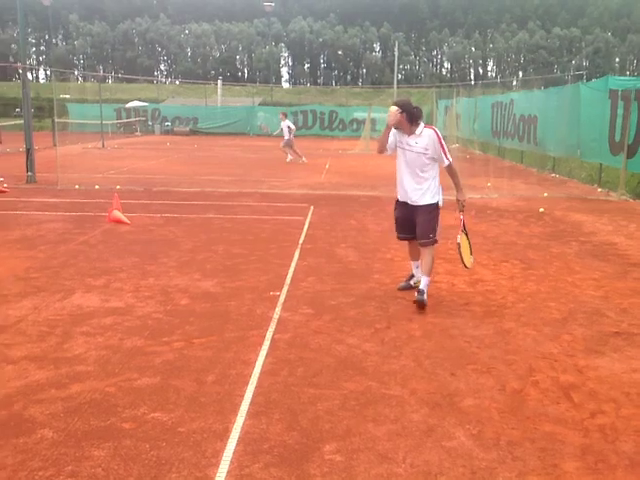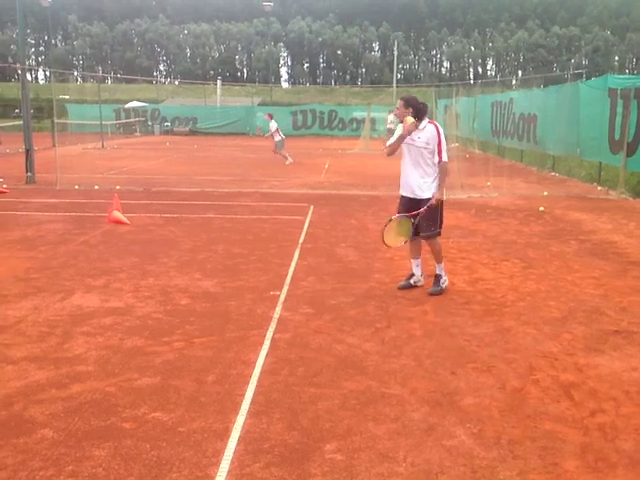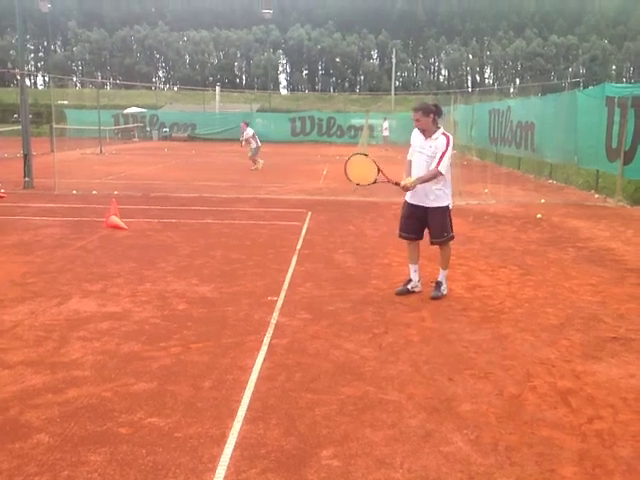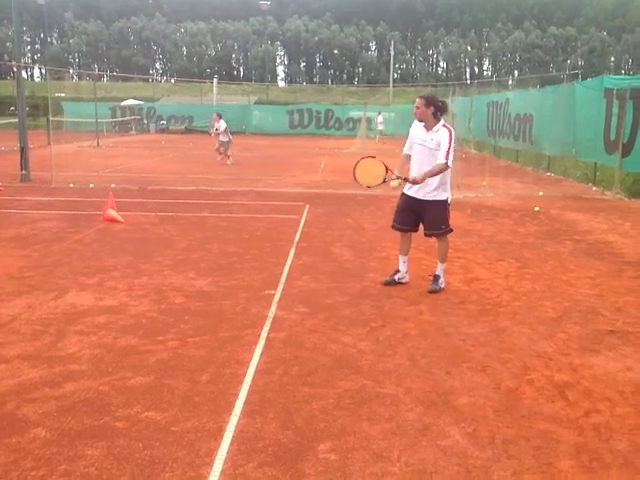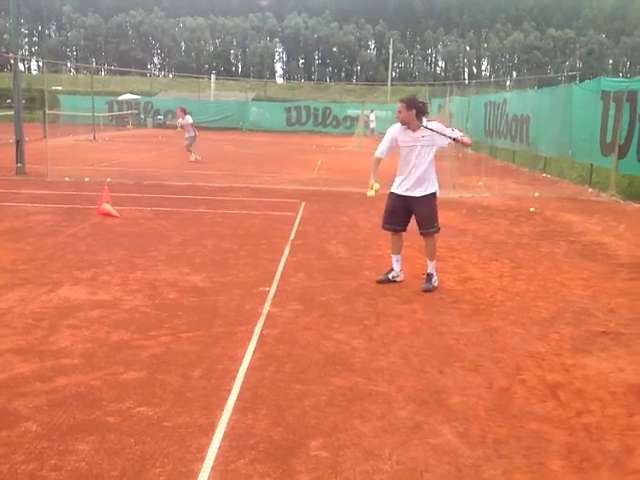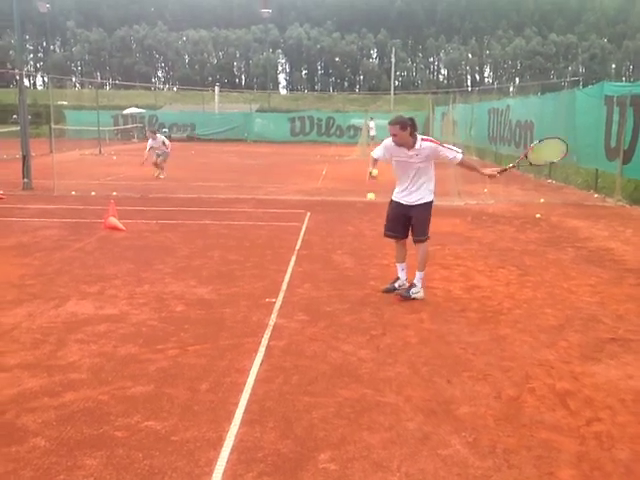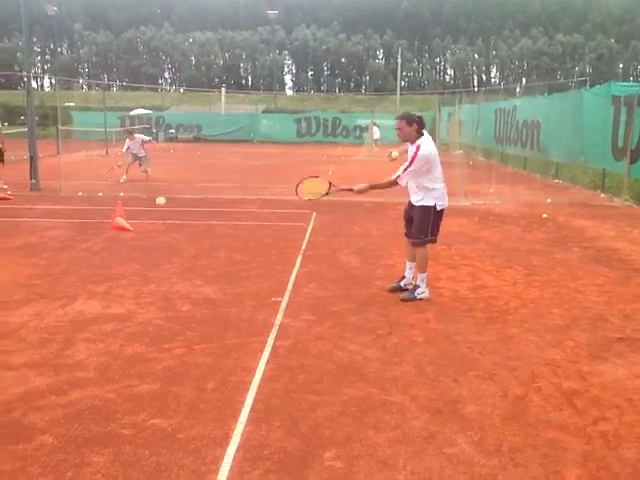
dt=0.3s
person 1, frame 1
left shoulder: (431, 134)
right shoulder: (396, 133)
left elbow: (448, 164)
right elbow: (380, 150)
left wrist: (459, 190)
right wrist: (389, 126)
left hip: (427, 199)
right hip: (405, 197)
left knee: (427, 242)
right knee: (411, 239)
left ankle: (422, 291)
right ankle: (416, 276)
person 1, frame 2
left shoulder: (433, 129)
right shoulder: (403, 129)
left elbow: (442, 162)
right elbow: (389, 152)
left wrist: (440, 190)
right wrist: (403, 135)
left hip: (429, 194)
right hip: (408, 192)
left knee: (430, 236)
right knee: (412, 235)
left ankle: (441, 276)
right ankle: (417, 275)
person 1, frame 3
left shoulder: (445, 139)
right shoulder: (415, 134)
left elbow: (438, 170)
left wrist: (415, 182)
right wrist: (406, 178)
left hip: (438, 201)
right hip: (414, 199)
left knee: (442, 242)
right knee: (411, 239)
left ankle: (442, 282)
right ankle: (414, 281)
person 1, frame 4
left shoulder: (446, 132)
right shoulder: (415, 127)
left elbow: (445, 164)
left wrist: (424, 176)
right wrist: (399, 174)
left hip: (436, 194)
right hip: (412, 191)
left knee: (441, 234)
right knee: (404, 230)
left ankle: (439, 276)
right ankle: (402, 272)
person 1, frame 5
left shoulder: (434, 128)
right shoulder: (395, 130)
left elbow: (457, 135)
right elbow: (379, 154)
left wrist: (464, 140)
right wrist: (373, 177)
left hip: (425, 190)
right hip: (400, 189)
left knee: (428, 232)
right knee: (395, 230)
left ankle: (432, 274)
right ankle: (396, 271)
person 1, frame 6
left shoulder: (429, 146)
right shoulder: (389, 144)
left elbow: (458, 158)
right elbow: (375, 154)
left wrist: (482, 171)
right wrist: (372, 168)
left hip: (422, 199)
right hip: (400, 198)
left knee: (420, 240)
right knee: (399, 238)
left ankle: (417, 285)
right ankle: (401, 279)
person 1, frame 7
left shoulder: (420, 151)
right shoulder: (419, 138)
left elbow: (397, 180)
left wrist: (368, 187)
left hip: (430, 201)
right hip: (418, 198)
left knee: (419, 242)
right knee: (411, 239)
left ankle: (422, 288)
right ankle: (408, 279)
